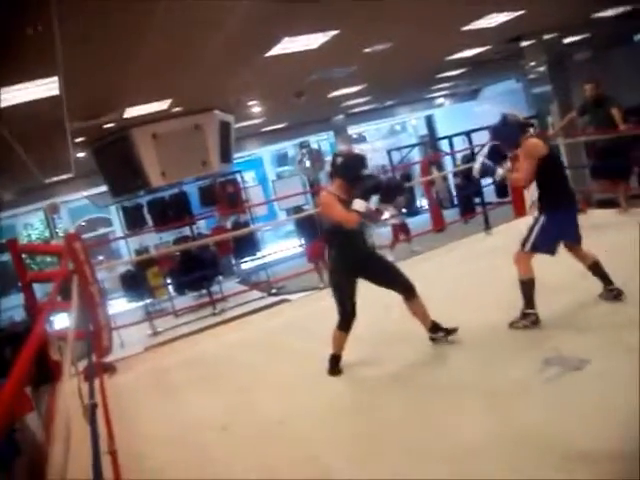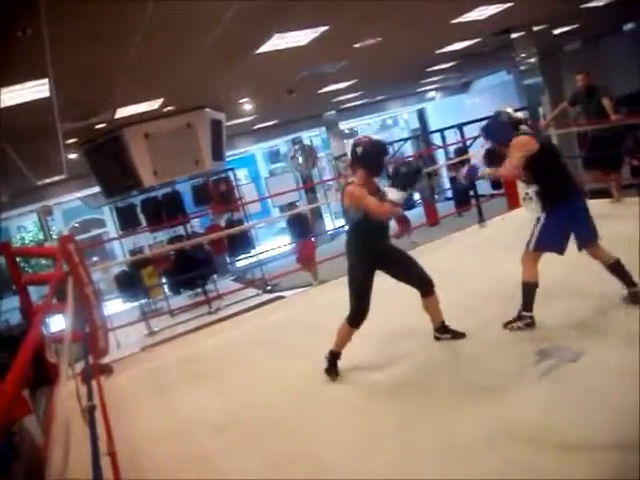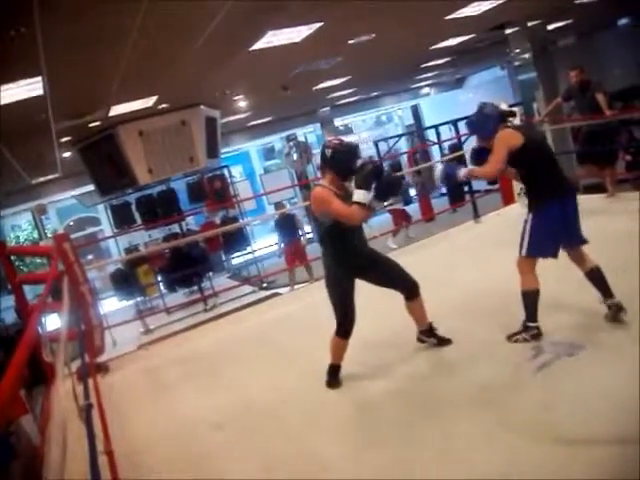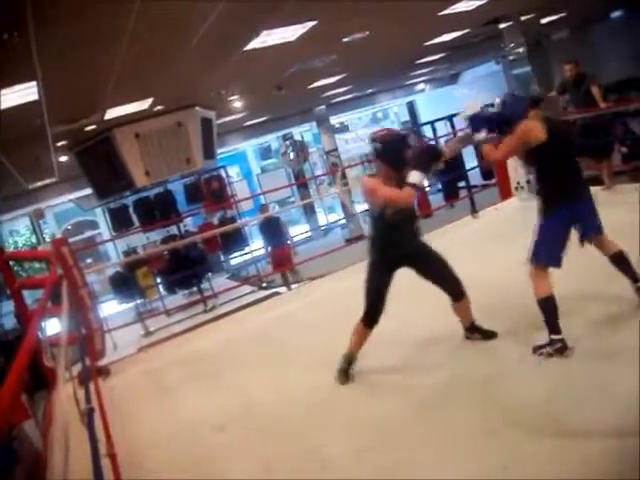
dt=0.4s
person 1, frame 1
left shoulder: (350, 194)
right shoulder: (326, 198)
left elbow: (373, 217)
right elbow: (351, 222)
right wrist: (362, 195)
left hip: (365, 255)
right hip: (341, 265)
left knee: (407, 287)
right knee: (347, 317)
left ankle: (434, 330)
right ankle: (335, 358)
person 1, frame 2
left shoulder: (370, 183)
right shoulder: (353, 190)
left elbow: (390, 207)
right elbow: (387, 212)
left hip: (383, 249)
right hip: (361, 257)
left knee: (425, 284)
right knee: (358, 314)
left ankle: (440, 329)
right ankle: (333, 356)
person 1, frame 3
left shoulder: (343, 188)
right shoulder: (320, 194)
left elbow: (362, 216)
right elbow: (353, 217)
left wrist: (379, 196)
right wrist: (363, 184)
left hip: (362, 254)
right hip: (339, 266)
left knee: (410, 286)
right knee: (345, 324)
left ankle: (425, 332)
right ankle: (333, 370)
person 1, frame 4
left shoulder: (404, 167)
right shoulder: (371, 183)
left elbow: (437, 154)
right elbow: (407, 199)
right wrist: (417, 170)
left hip: (413, 246)
right hip: (385, 253)
left knee: (455, 288)
right knee: (372, 314)
left ankle: (470, 328)
right ankle: (348, 360)
person 2, frame 1
left shoulder: (530, 145)
right shoulder: (537, 143)
left elbow: (523, 180)
right elbow: (536, 174)
left wrist: (500, 172)
right wrist: (513, 164)
left hip: (552, 210)
right hip: (566, 205)
left knee: (522, 258)
right knee: (576, 249)
left ankle: (530, 313)
right ankle: (611, 288)
person 2, frame 2
left shoulder: (520, 142)
right shoulder: (531, 140)
left elbow: (508, 173)
left wrist: (481, 172)
left hip: (556, 206)
right hip: (574, 199)
left knee: (529, 258)
right knee: (594, 249)
left ankle: (526, 315)
person 2, frame 3
left shoulder: (504, 136)
right shoulder: (528, 132)
left elbow: (491, 171)
left wrist: (461, 172)
right wrist: (504, 164)
left hip: (544, 204)
right hip: (564, 194)
left knee: (525, 265)
right knee: (577, 253)
left ankle: (531, 326)
right ankle: (612, 304)
person 2, frame 4
left shoulder: (528, 127)
right shoulder: (560, 124)
left elbow: (494, 156)
left wrist: (480, 132)
right wrist: (510, 136)
left hip: (557, 206)
right hip: (579, 196)
left knee: (538, 272)
right knee: (600, 239)
left ankle: (556, 339)
person 3, frame 1
left shoulder: (607, 100)
right shoulder: (587, 104)
left elbow: (615, 111)
right elbow: (572, 116)
left wrist: (621, 125)
right wrist: (556, 130)
left hip: (616, 143)
right hip: (600, 145)
left knee: (621, 174)
right knee: (597, 174)
left ankle: (623, 200)
right ankle: (621, 197)
person 3, frame 2
left shoulder: (598, 90)
right shoulder: (578, 94)
left elbow: (606, 101)
right elbow: (563, 106)
left wrist: (612, 115)
right wrist: (548, 121)
left hip: (608, 133)
right hip: (593, 135)
left knee: (613, 165)
right knee: (589, 165)
left ankle: (616, 191)
right ankle: (613, 185)
person 3, frame 3
left shoulder: (593, 85)
right shoulder: (571, 89)
left elbow: (600, 96)
right elbow: (558, 101)
left wrist: (606, 110)
right wrist: (543, 116)
left hip: (603, 128)
right hip: (587, 129)
left knee: (608, 160)
right knee: (583, 159)
left ankle: (610, 183)
right ankle: (608, 179)
person 3, frame 4
left shoulder: (588, 79)
right shoulder: (565, 83)
left elbow: (595, 89)
right elbow: (554, 95)
left wrist: (601, 102)
left hip: (596, 119)
right hip: (582, 121)
right knee: (580, 151)
left ankle: (607, 177)
